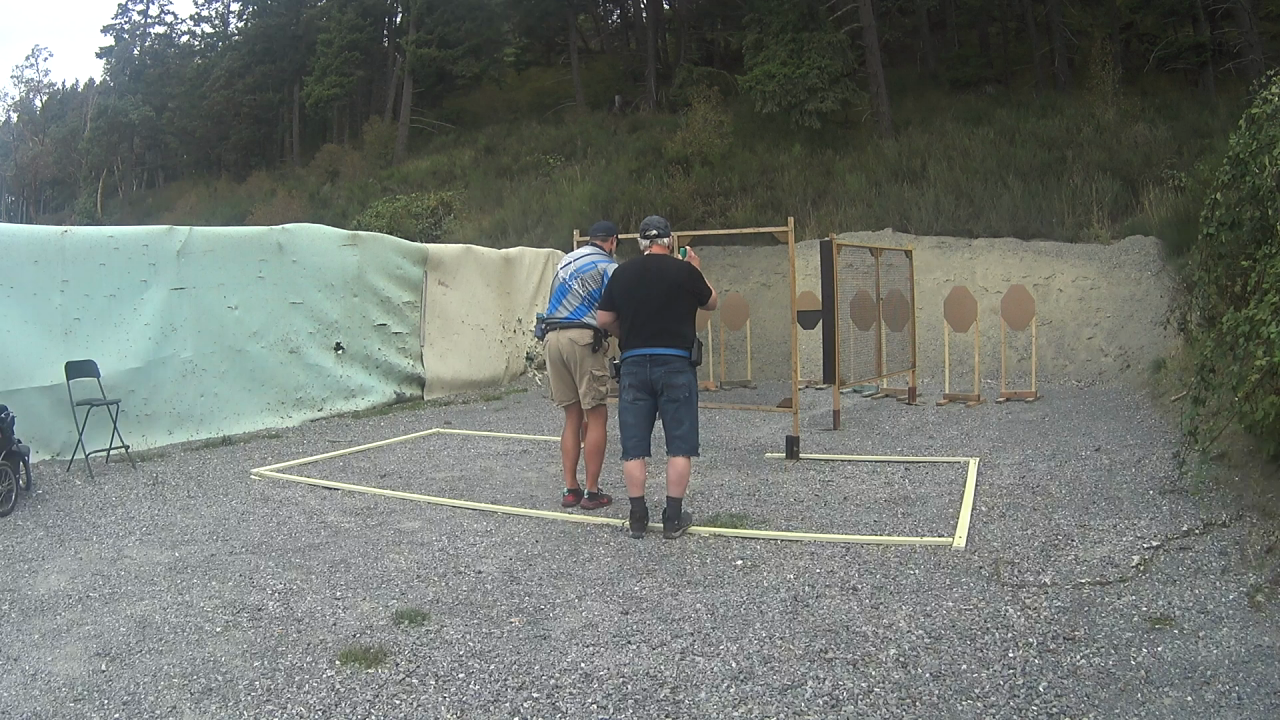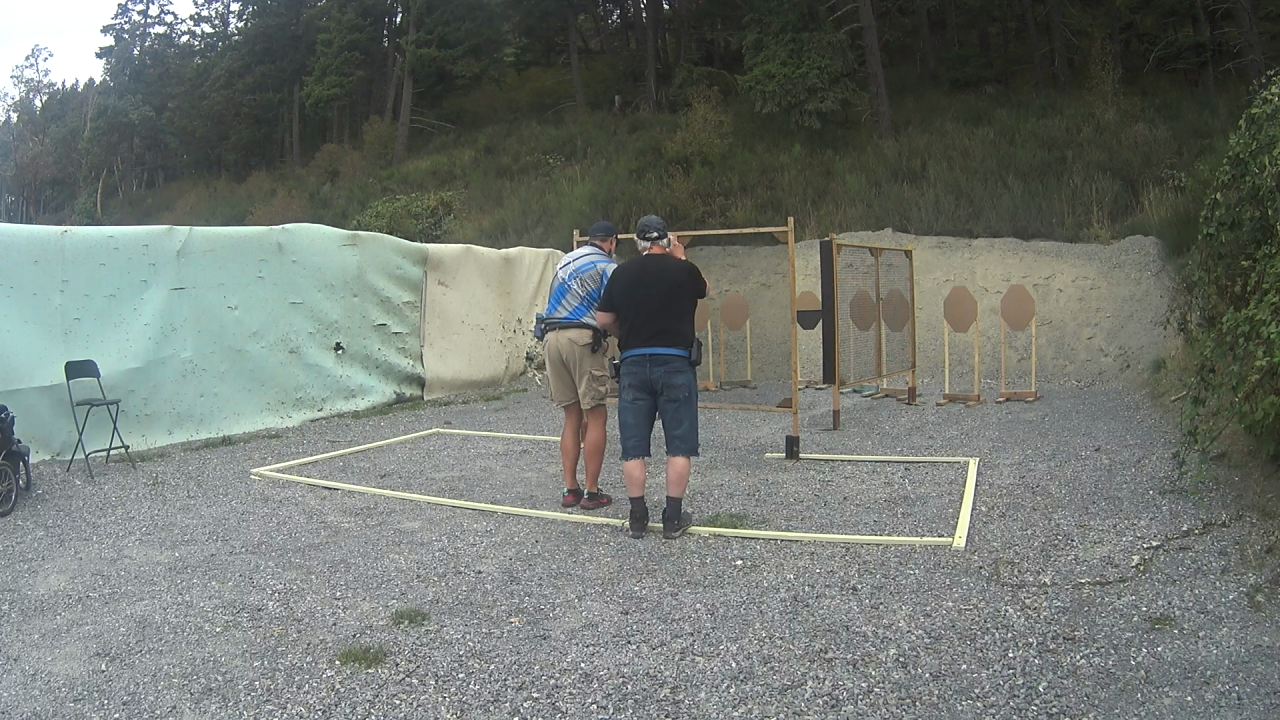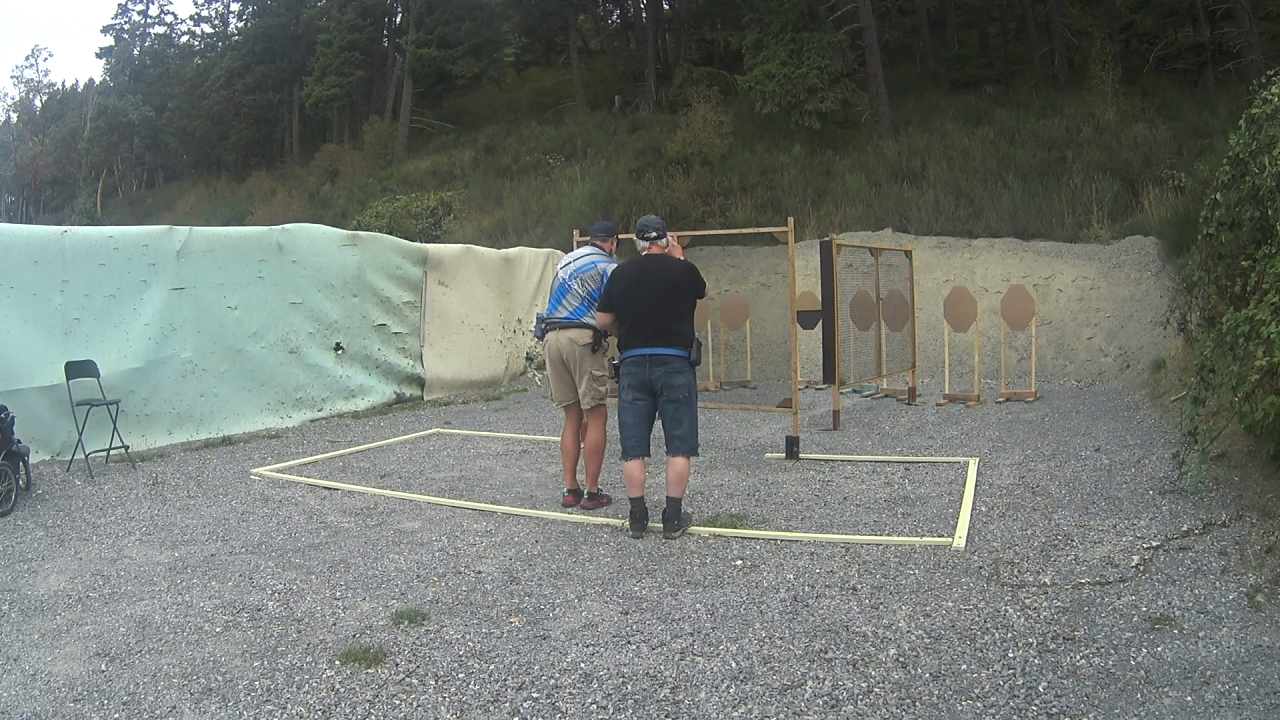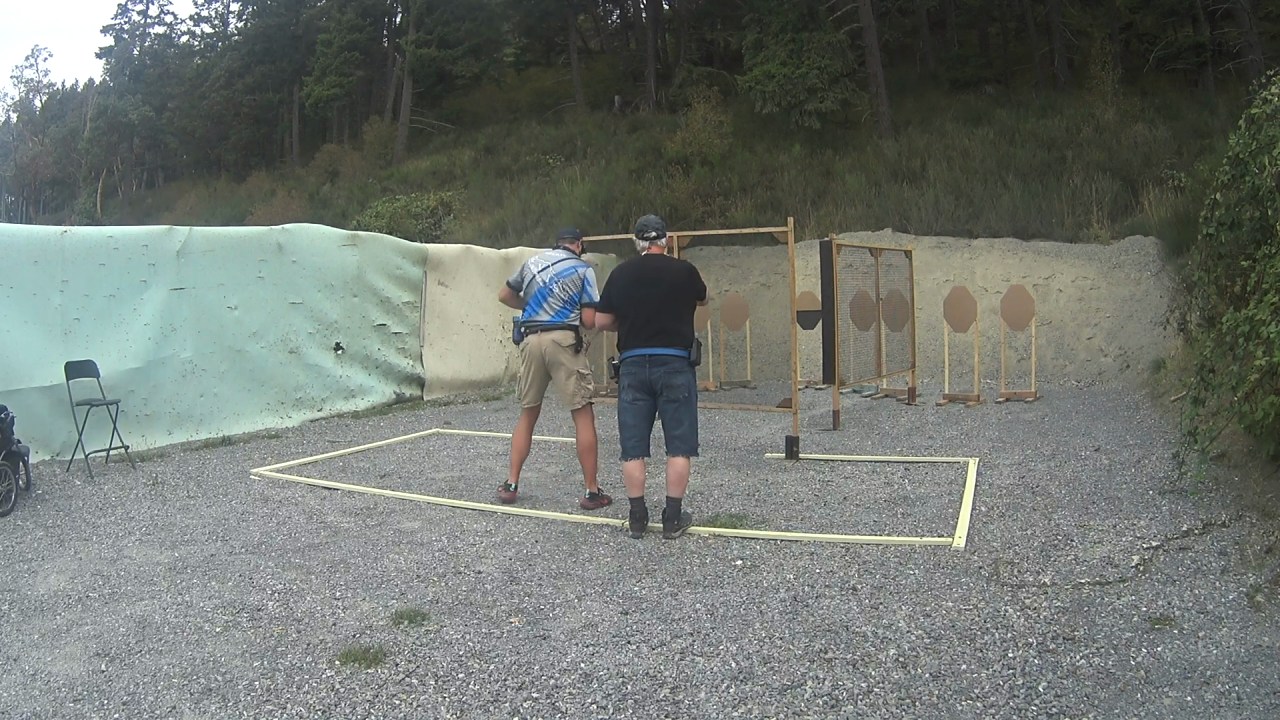
dt=1s
person 1, frame 1
left shoulder: (622, 272)
right shoulder: (685, 271)
left elbow: (603, 319)
right elbow: (711, 302)
left hip: (633, 365)
right hip: (675, 364)
left knee: (634, 447)
right knee: (679, 445)
left ankle: (637, 518)
right ankle: (673, 518)
person 1, frame 2
left shoulder: (621, 273)
right shoulder: (684, 270)
left elbow: (604, 320)
right elbow: (703, 289)
left hip: (634, 364)
right hip: (675, 364)
left knee: (634, 447)
right knee: (679, 445)
left ankle: (638, 518)
right ankle: (673, 518)
person 1, frame 3
left shoulder: (620, 273)
right shoulder: (683, 270)
left elbow: (603, 321)
right elbow: (702, 290)
left hip: (633, 365)
right hip: (674, 364)
left knee: (633, 447)
right knee: (679, 446)
left ankle: (637, 518)
right ankle: (673, 518)
person 1, frame 4
left shoulder: (620, 273)
right shoulder: (684, 270)
left elbow: (601, 322)
right elbow: (702, 299)
left hip: (633, 365)
right hip: (674, 364)
left knee: (633, 447)
right knee: (678, 445)
left ankle: (637, 518)
right ankle: (673, 518)
person 2, frame 1
left shoulder: (566, 260)
right shoulder: (607, 265)
left elbow: (564, 302)
left hip: (553, 337)
right hip: (583, 338)
left knee: (572, 416)
right knee: (596, 416)
left ankle: (570, 489)
right ankle: (591, 492)
person 2, frame 2
left shoulder: (566, 260)
right shoulder: (606, 265)
left elbow: (566, 302)
left hip: (552, 337)
right hip: (582, 338)
left knee: (572, 417)
right knee: (595, 417)
left ankle: (570, 489)
right ankle: (591, 492)
person 2, frame 3
left shoulder: (567, 260)
right shoulder: (607, 265)
left hip: (552, 338)
right hip: (582, 339)
left knee: (572, 417)
right knee: (596, 417)
left ankle: (570, 489)
right ankle: (591, 492)
person 2, frame 4
left shoulder: (532, 263)
right shoulder: (582, 270)
left elbow: (504, 296)
right elbow: (589, 320)
left hip: (530, 342)
right hip: (563, 342)
left knee: (528, 417)
right knee: (583, 417)
left ankle: (511, 484)
right ankle: (592, 492)
